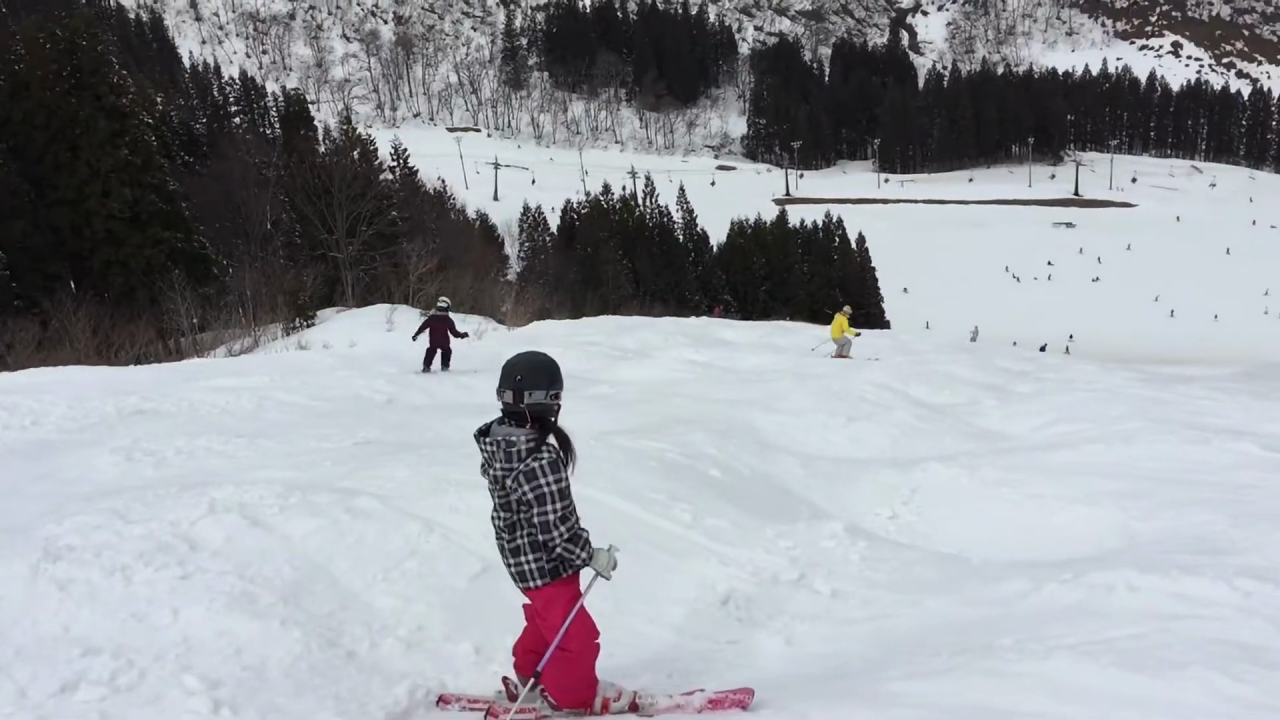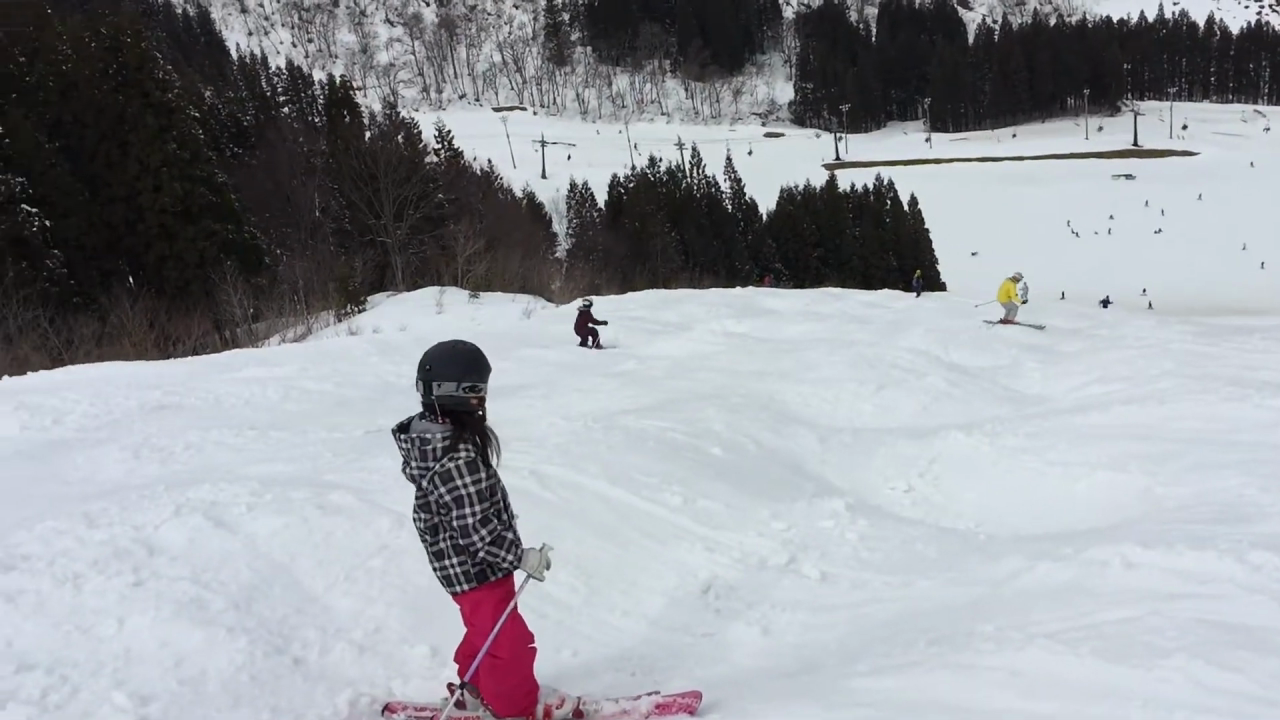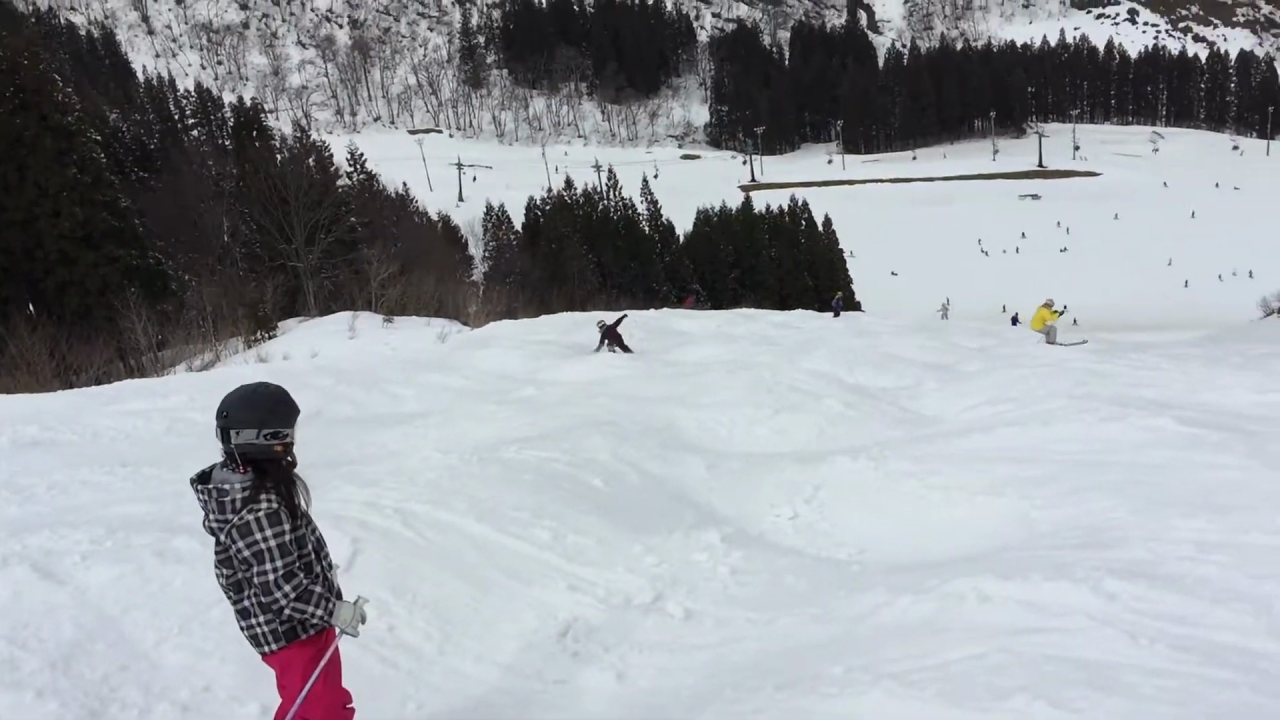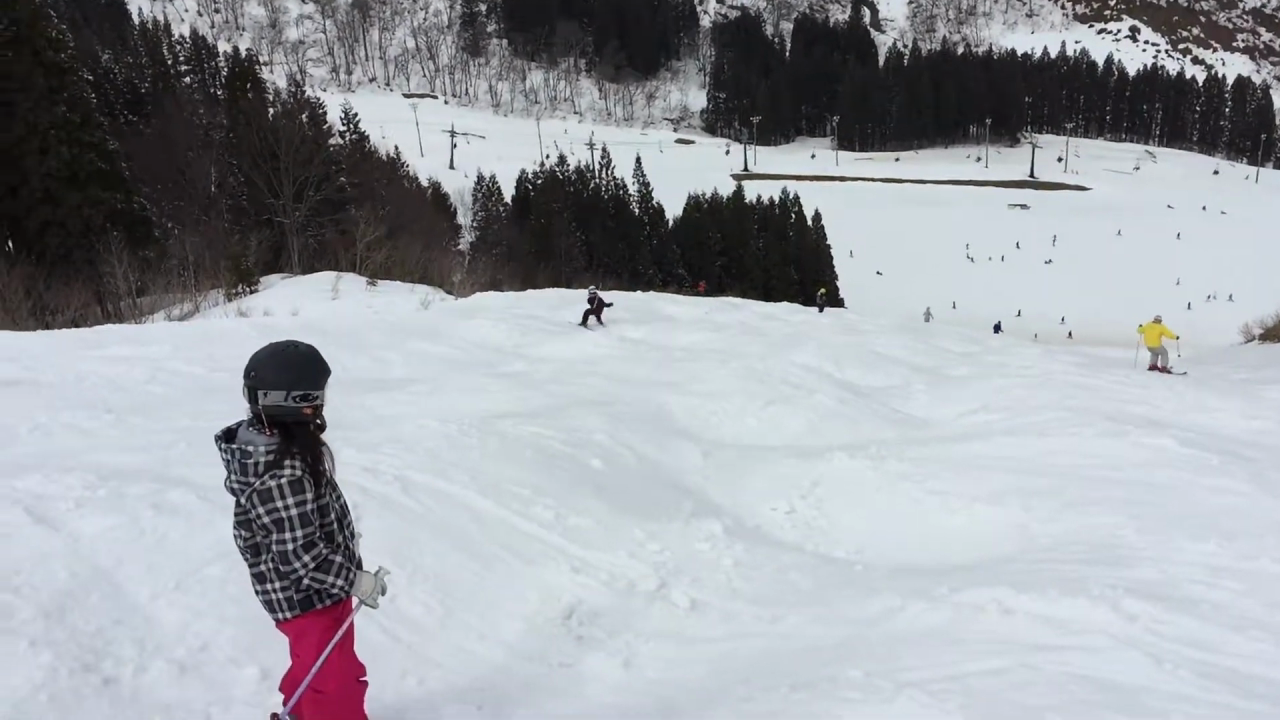
dt=1s
person 1, frame 1
left shoulder: (498, 439)
right shoulder: (540, 460)
right elbow: (556, 528)
right wrist: (591, 555)
left hip: (522, 559)
right hip: (546, 564)
left knee: (546, 621)
right knee: (574, 633)
left ankle: (531, 681)
right ankle: (573, 695)
person 1, frame 2
left shoulder: (428, 434)
right shoulder: (458, 460)
right elbow: (477, 530)
right wrist: (521, 556)
left hip: (462, 565)
right hip: (476, 569)
left knee: (484, 629)
right knee: (507, 639)
person 1, frame 3
left shoulder: (245, 483)
right shoulder: (260, 510)
right elbow: (280, 588)
right wrist: (335, 611)
left hip: (296, 622)
right hip: (292, 630)
person 1, frame 4
left shoulder: (272, 440)
right shoulder: (283, 475)
right elbow: (299, 555)
left wrist: (343, 548)
right wrist: (355, 580)
left hip: (313, 587)
right hip: (306, 594)
left knee: (315, 666)
right knee: (334, 677)
